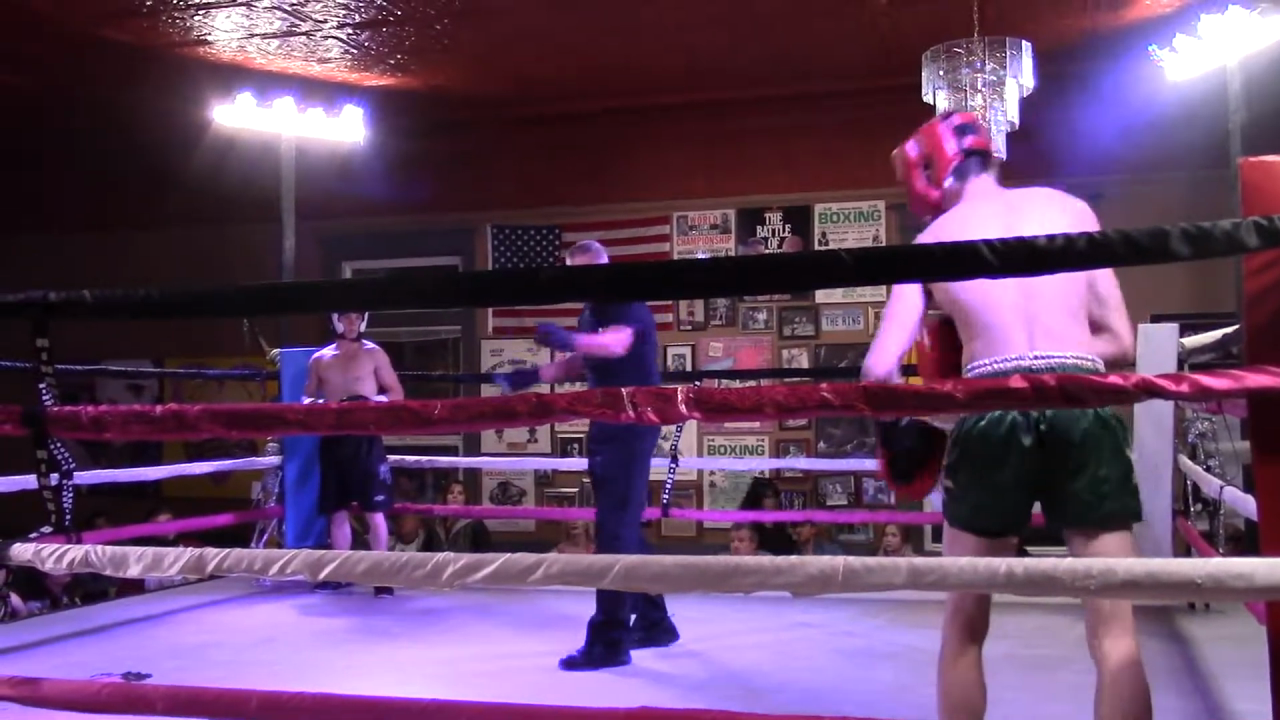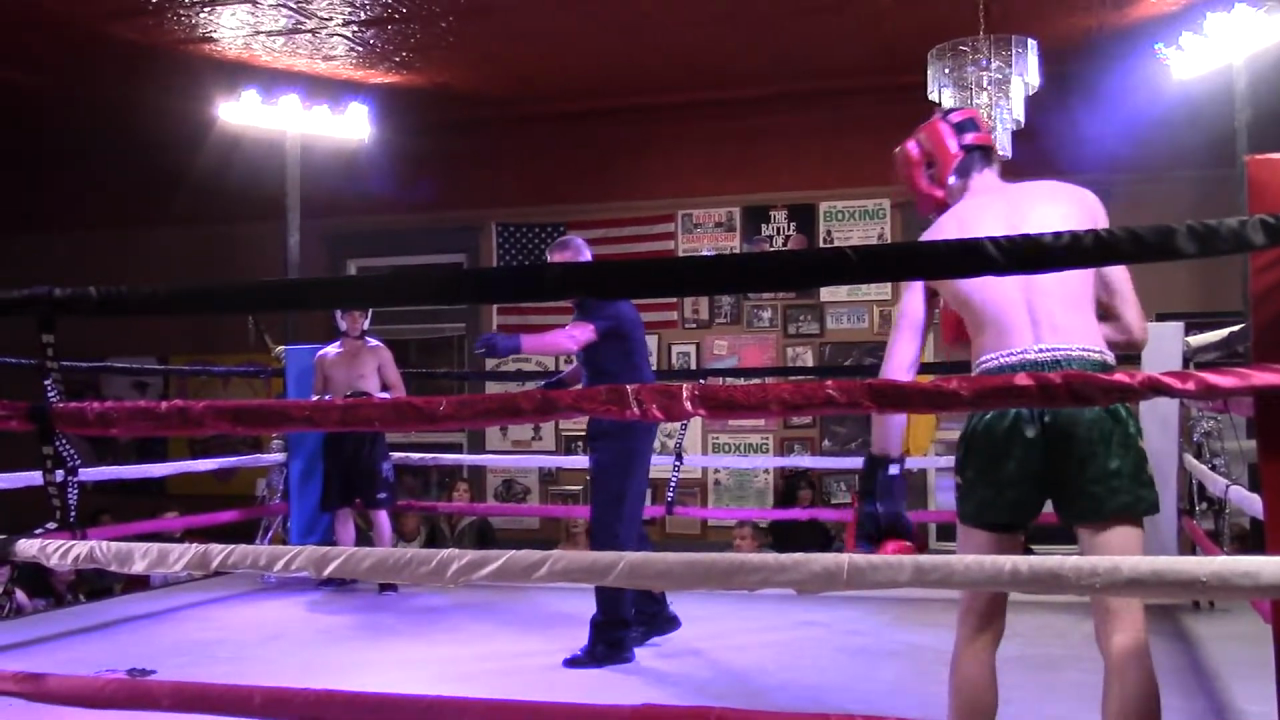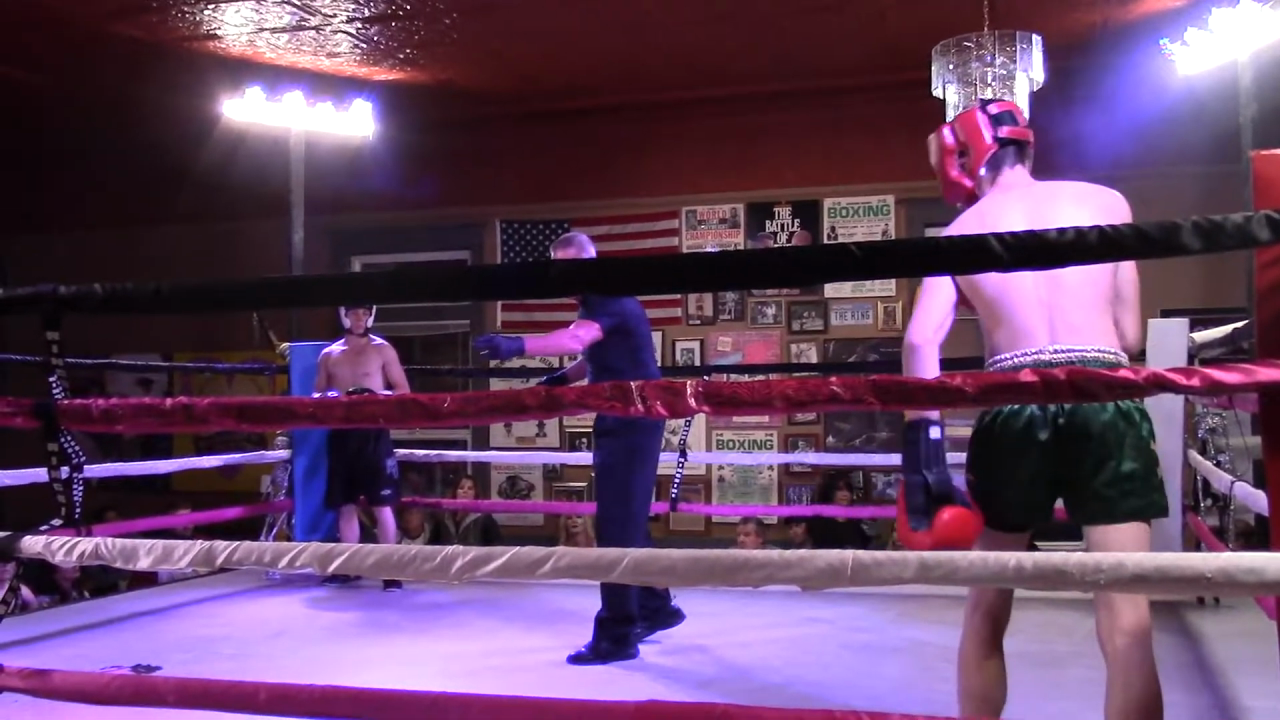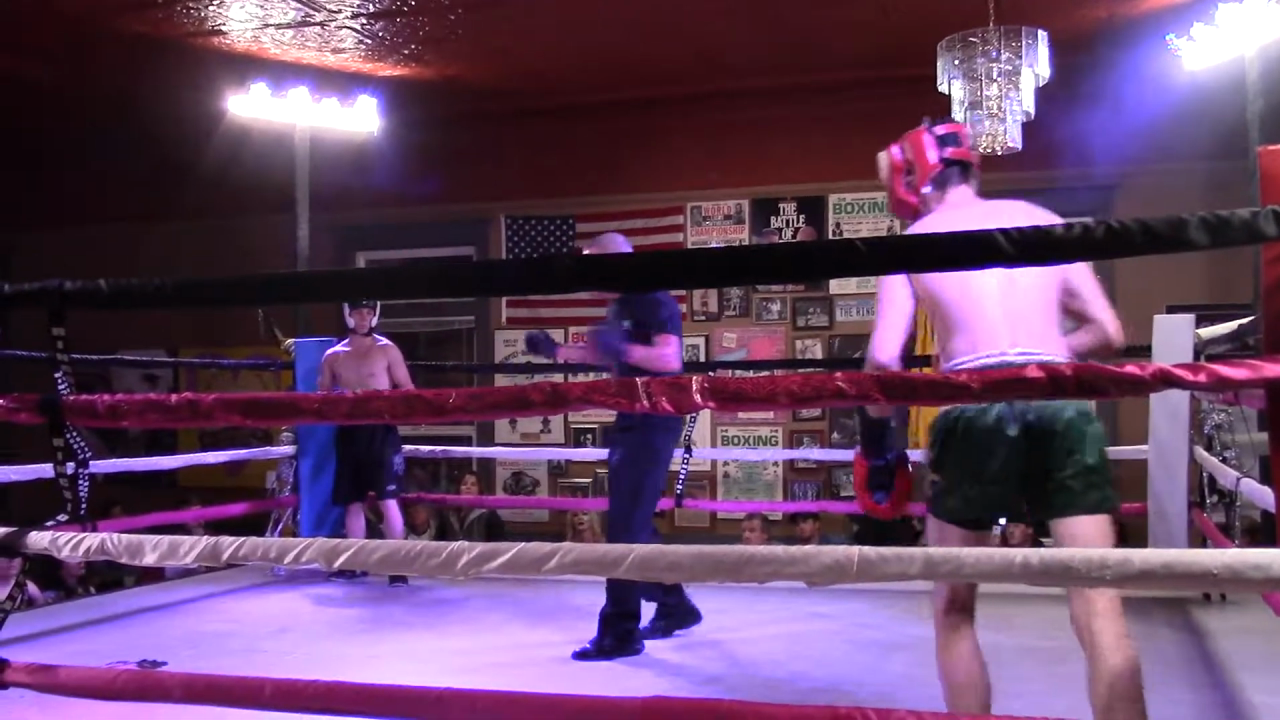
dt=0.3s
person 1, frame 1
left shoulder: (931, 243)
right shoulder: (1072, 211)
left elbow: (879, 370)
right elbow: (1120, 343)
left hip: (993, 417)
right hip: (1083, 409)
left knee: (964, 627)
right knee: (1115, 634)
person 1, frame 2
left shoulder: (934, 243)
right shoulder: (1077, 201)
left elbow: (897, 376)
right elbow: (1133, 329)
left wrist: (882, 486)
left hip: (1002, 411)
right hip: (1090, 399)
left knee: (978, 625)
right knee: (1123, 631)
person 1, frame 3
left shoulder: (958, 234)
right shoulder: (1105, 203)
left elbow: (921, 341)
right elbow: (1128, 337)
left wrist: (922, 453)
left hip: (1014, 410)
right hip: (1103, 402)
left knee: (986, 616)
right knee: (1127, 630)
person 1, frame 4
left shoulder: (914, 241)
right shoulder: (1044, 222)
left elbow: (883, 356)
right elbow: (1106, 330)
left wrist: (879, 435)
left hip: (974, 410)
right hip: (1060, 405)
left knee: (953, 613)
right knee: (1101, 616)
person 2, frame 1
left shoulder: (627, 306)
right shoulder: (589, 314)
left elbow: (614, 344)
right elbow: (577, 362)
left wrist: (569, 338)
right wrist: (532, 375)
left hip: (633, 426)
right hip: (604, 426)
left knee: (615, 529)
right knee: (625, 527)
left ankle: (609, 641)
right ankle: (653, 621)
person 2, frame 2
left shoulder: (607, 304)
right shoulder: (590, 306)
left elbow: (569, 341)
left wrist: (514, 343)
right wrist: (561, 382)
left hip: (627, 422)
right hip: (610, 422)
left knee: (610, 526)
right knee: (623, 522)
left ankle: (612, 639)
right ankle: (653, 612)
person 2, frame 3
left shoulder: (611, 300)
right shoulder: (595, 304)
left elbow: (575, 340)
left wrist: (517, 346)
right wrist: (564, 378)
left hip: (635, 420)
right hip: (617, 419)
left knee: (618, 523)
right knee: (625, 519)
left ankle: (616, 635)
right ankle: (656, 606)
person 2, frame 4
left shoulder: (654, 302)
right shoulder: (618, 308)
left elbow: (672, 360)
right elbow: (603, 357)
left wrist: (625, 351)
right wrist: (556, 350)
left hip: (656, 421)
right hip: (630, 420)
left knee: (625, 523)
right knee: (634, 521)
left ankle: (619, 632)
right ankle: (675, 606)
person 3, frame 1
left shoulder: (374, 354)
right shoulder: (319, 359)
left elbow: (397, 394)
right elbow: (307, 397)
left wrist: (371, 402)
right wrist: (314, 405)
left hip: (365, 439)
right hip: (333, 440)
left knee: (374, 510)
right knee: (337, 511)
person 3, frame 2
left shoulder: (378, 351)
right shoulder: (324, 357)
left elbow: (399, 392)
right elbow: (315, 396)
left wrist: (372, 398)
right wrist: (321, 402)
left hip: (368, 436)
right hip: (336, 437)
left knee: (377, 508)
right knee: (341, 508)
person 3, frame 3
left shoulder: (383, 350)
right shoulder: (328, 355)
left elbow: (404, 391)
right elbow: (317, 394)
left wrist: (376, 396)
right wrist: (326, 399)
left hip: (373, 433)
right hip: (341, 434)
left knee: (382, 505)
right knee: (345, 505)
person 3, frame 4
left shoulder: (387, 350)
right shoulder: (332, 356)
left elbow: (408, 391)
right elbow: (321, 396)
left hip: (381, 432)
right hip: (349, 434)
left knee: (388, 501)
right knee: (352, 503)
